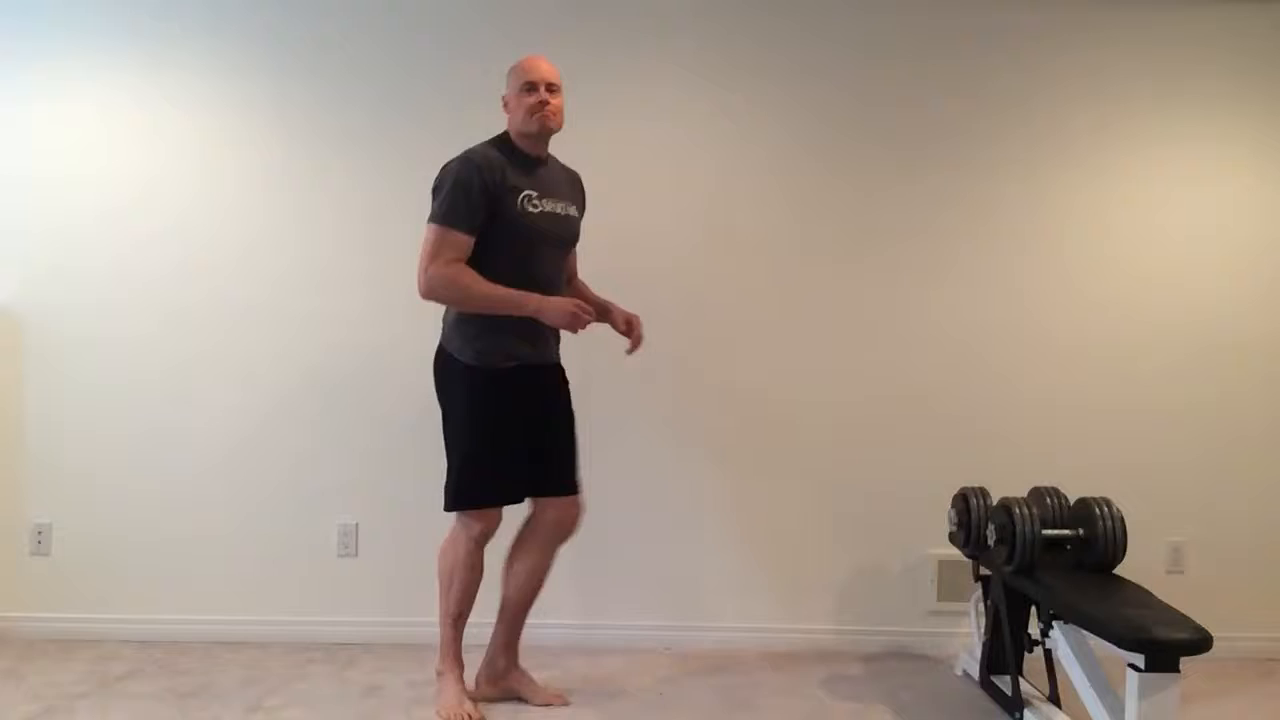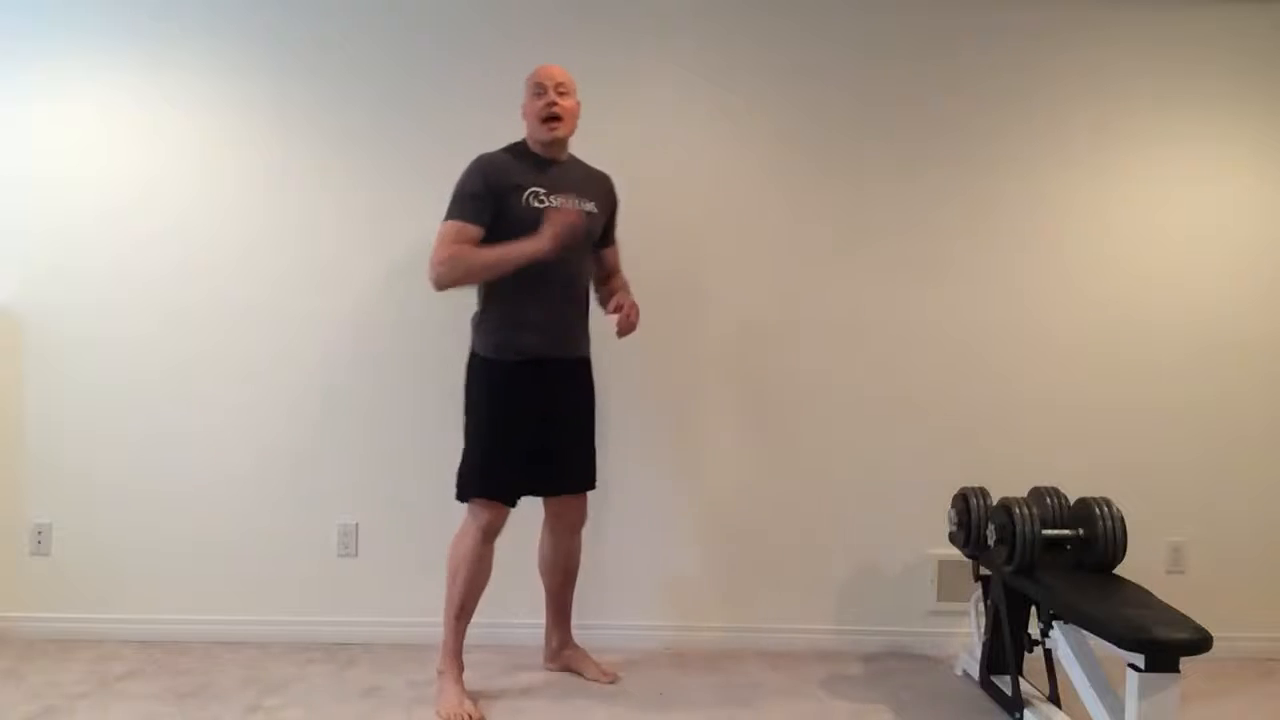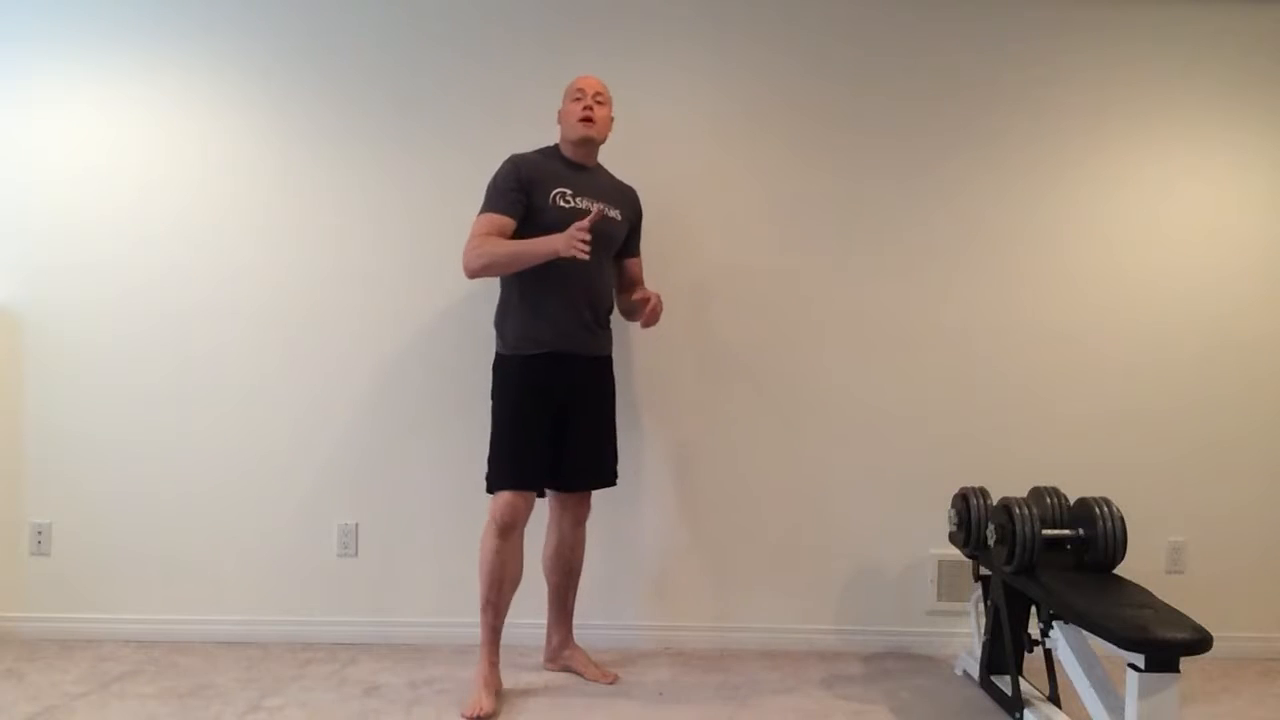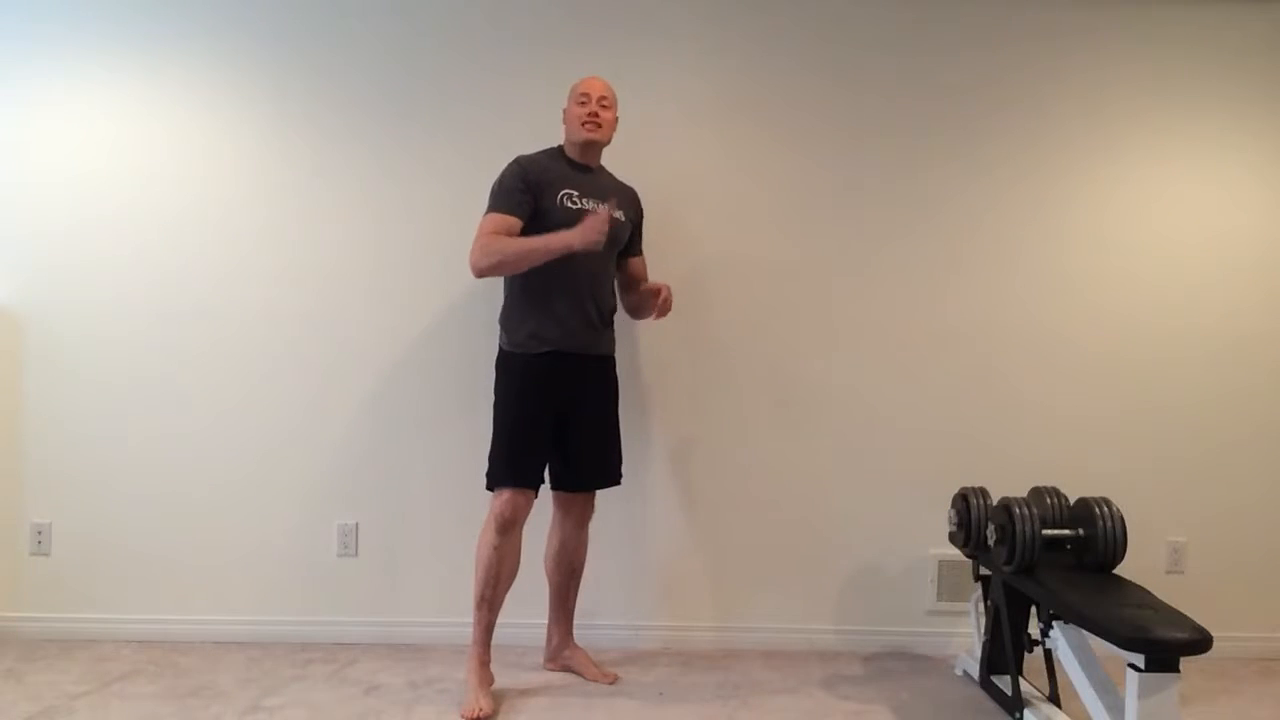
dt=0.4s
person 1, frame 1
left shoulder: (568, 184)
right shoulder: (473, 171)
right elbow: (434, 278)
left wrist: (605, 309)
right wrist: (539, 308)
left hip: (541, 371)
right hip: (478, 372)
left knee: (559, 513)
right knee: (477, 520)
left ankle: (502, 665)
person 1, frame 2
left shoulder: (597, 186)
right shoulder: (491, 173)
left elbow: (607, 270)
right elbow: (441, 270)
left wrist: (624, 301)
right wrist: (534, 245)
left hip: (570, 369)
right hip: (502, 368)
left knee: (569, 511)
right knee: (486, 517)
left ankle: (559, 642)
person 1, frame 3
left shoulder: (624, 197)
right shoulder: (523, 171)
left elbow: (626, 288)
right elbow: (475, 259)
left wrist: (644, 300)
right wrist: (557, 243)
left hip: (592, 366)
right hip: (526, 362)
left knee: (573, 506)
right knee: (510, 507)
left ankle: (560, 642)
right ankle: (487, 664)
person 1, frame 4
left shoulder: (625, 199)
right shoulder: (528, 173)
left elbow: (631, 300)
right elbow: (482, 259)
left wrist: (653, 298)
right wrist: (570, 238)
left hip: (595, 366)
right hip: (529, 361)
left knee: (577, 505)
right knee: (509, 505)
left ankle: (561, 642)
right ankle: (478, 663)
